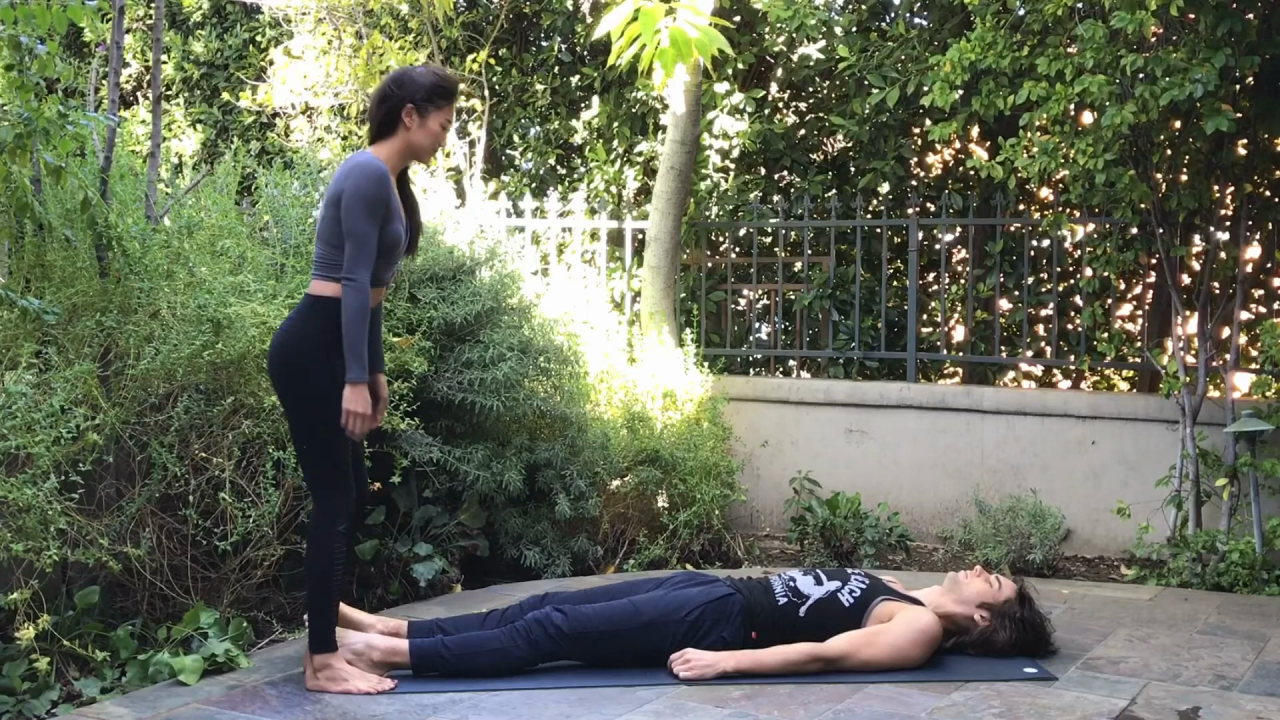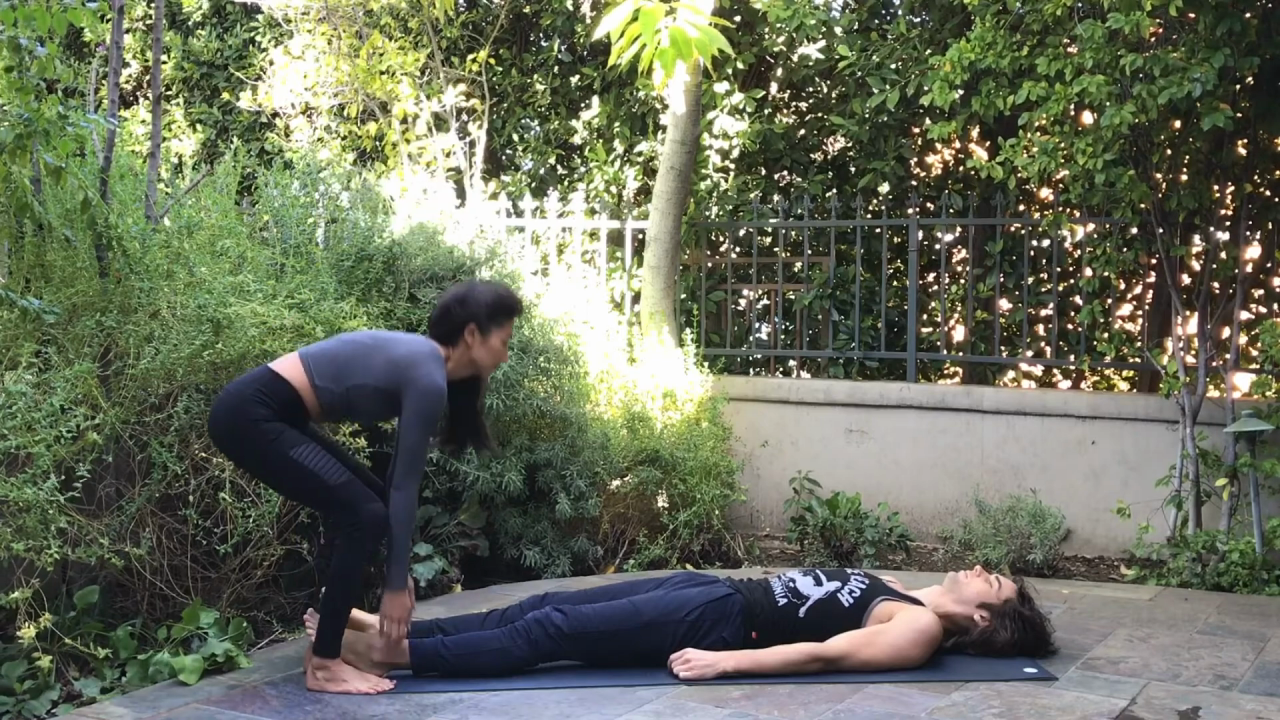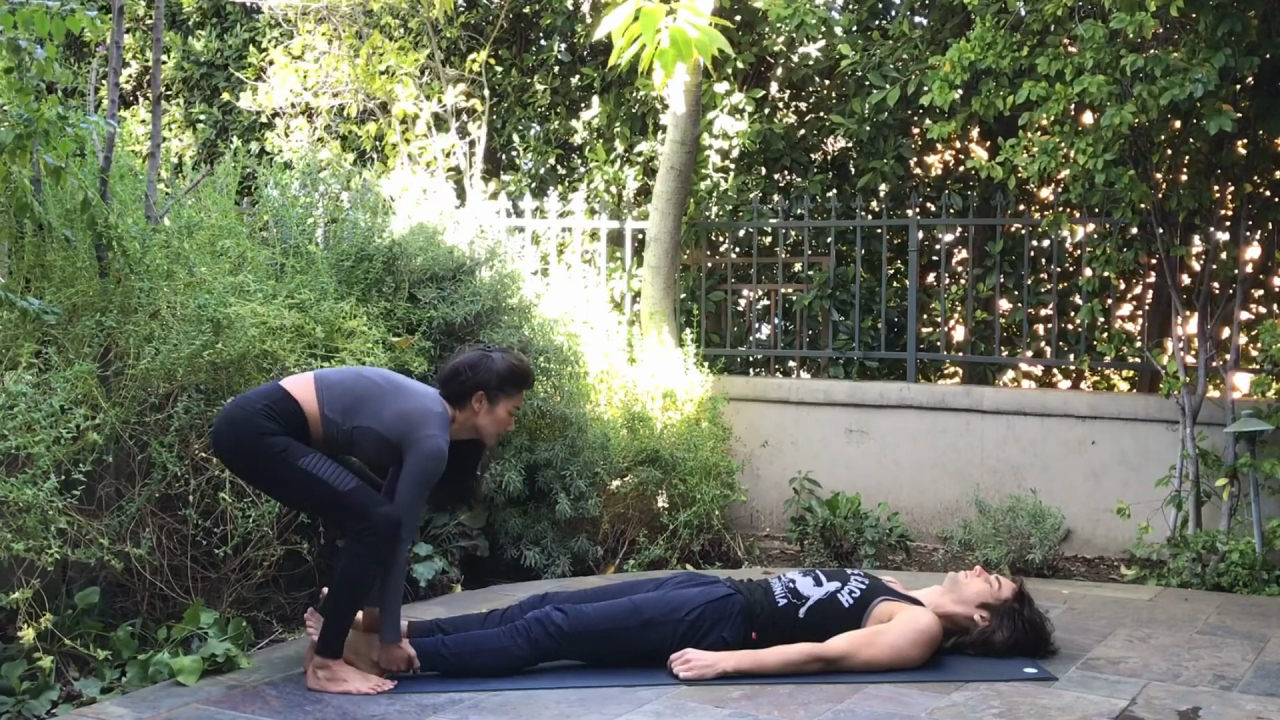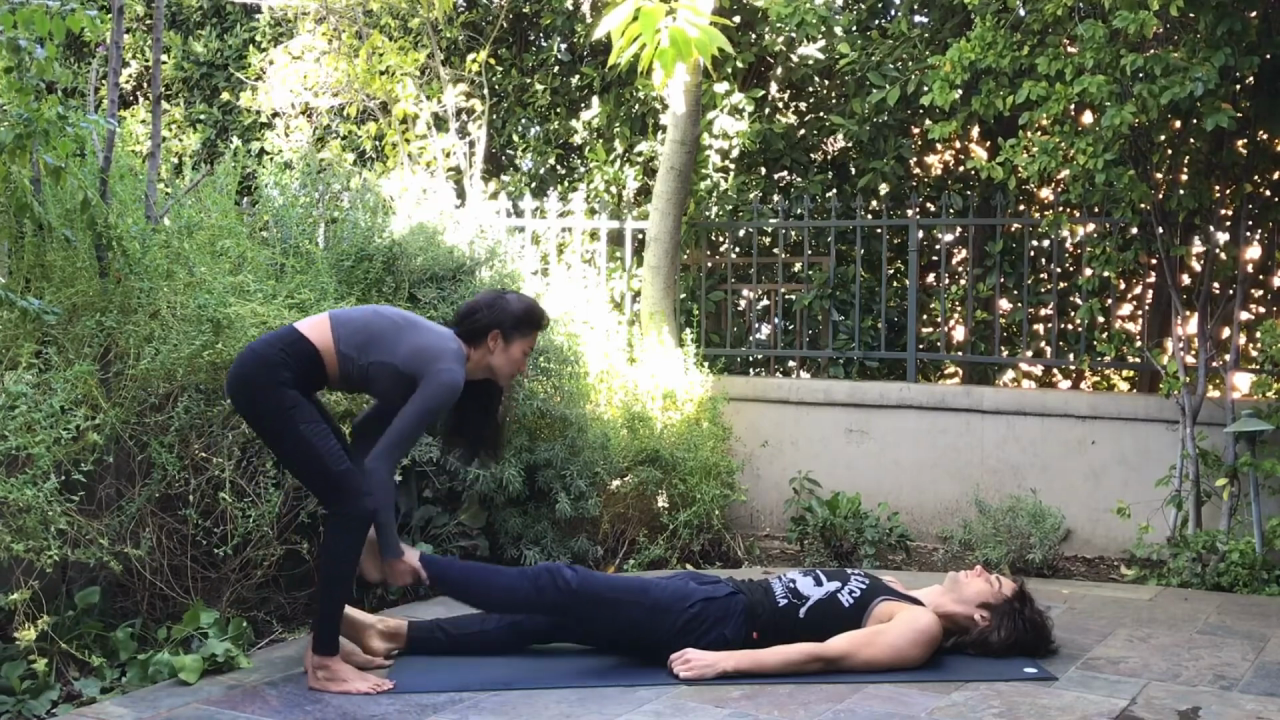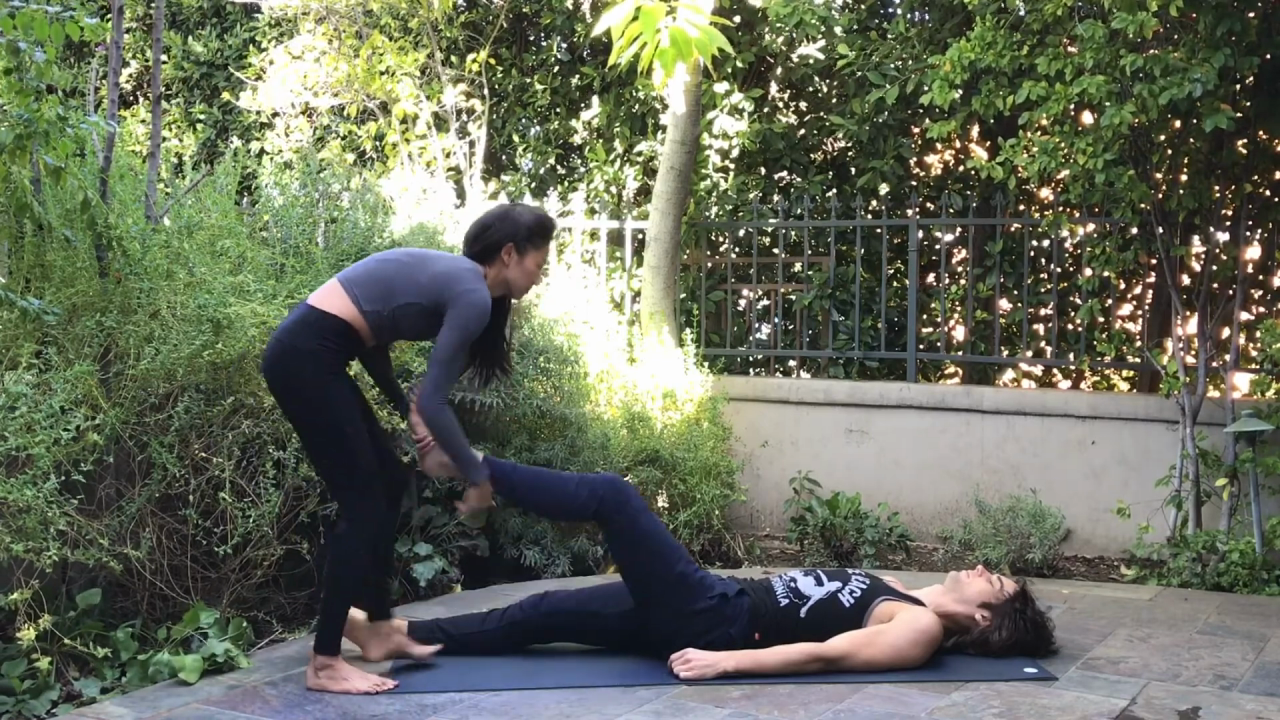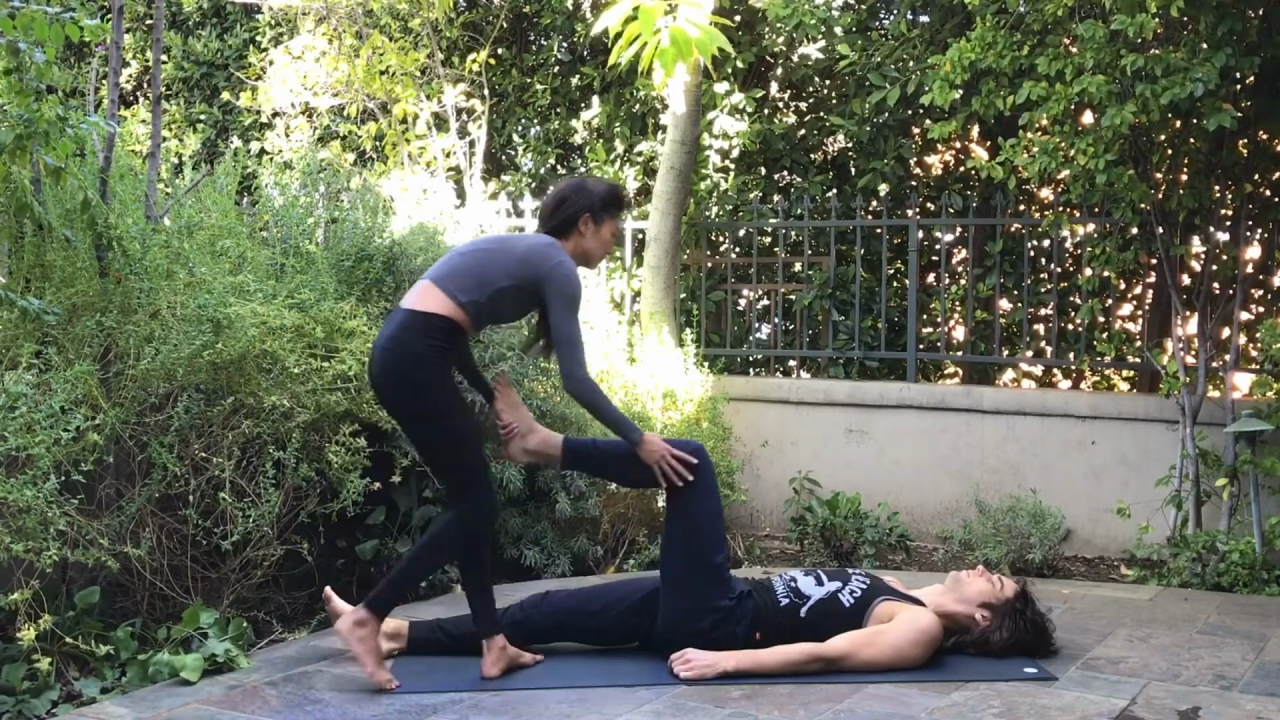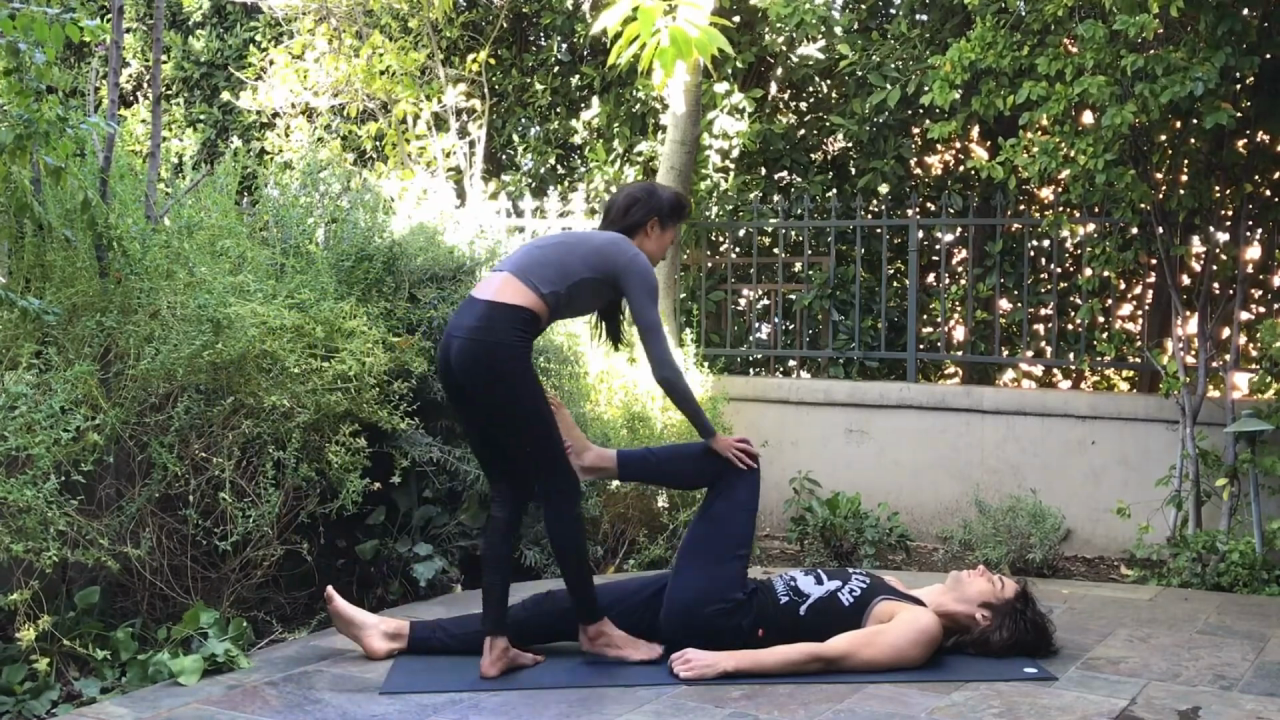
dt=0.5s
person 1, frame 1
left shoulder: (920, 631)
right shoulder: (903, 593)
left elbow: (825, 654)
left wrist: (724, 661)
left hip: (724, 621)
right hip: (720, 590)
left knee: (552, 632)
right knee: (550, 605)
left ankle: (388, 652)
right ankle: (388, 627)
person 1, frame 2
left shoulder: (920, 629)
right shoulder: (900, 594)
left elbow: (825, 654)
left wrist: (725, 661)
left hip: (725, 618)
right hip: (723, 593)
left knee: (552, 629)
right knee: (552, 603)
left ankle: (388, 653)
right ankle: (391, 625)
person 1, frame 3
left shoulder: (920, 631)
right shoulder: (902, 594)
left elbow: (825, 654)
left wrist: (725, 661)
left hip: (722, 623)
right hip: (717, 592)
left knee: (550, 631)
right knee: (547, 603)
right ankle: (397, 628)
person 1, frame 4
left shoulder: (921, 630)
right shoulder: (902, 594)
left elbow: (828, 653)
left wrist: (725, 662)
left hip: (720, 624)
right hip: (722, 593)
left knee: (560, 587)
right knee: (552, 613)
left ankle: (408, 564)
right ankle: (398, 633)
person 1, frame 5
left shoulder: (920, 632)
right shoulder: (907, 596)
left elbow: (825, 653)
left wrist: (725, 661)
left hip: (717, 623)
right hip: (722, 603)
left knee: (615, 495)
right knee: (552, 607)
left ankle: (467, 466)
right ankle: (401, 634)
person 1, frame 6
left shoulder: (919, 630)
right shoulder: (901, 594)
left elbow: (823, 653)
left wrist: (723, 663)
left hip: (716, 625)
right hip: (715, 608)
left knee: (689, 461)
right knee: (554, 610)
left ankle: (548, 446)
right ankle: (397, 633)
person 1, frame 7
left shoulder: (918, 632)
right shoulder: (899, 594)
left elbow: (823, 654)
left wrist: (724, 662)
left hip: (714, 620)
right hip: (703, 609)
left knee: (736, 462)
right knee: (557, 608)
left ankle: (592, 460)
right ankle: (395, 634)
person 2, frame 1
left shoulder: (384, 176)
right shoulder: (368, 172)
right elbow: (356, 281)
left wrist: (375, 371)
right wrist: (355, 382)
left hip: (322, 349)
right hip: (310, 350)
left knee: (344, 495)
right knee: (337, 498)
left ankle: (326, 639)
right ankle: (322, 661)
person 2, frame 2
left shoulder: (423, 361)
right shoulder: (428, 378)
left elbow: (398, 480)
right elbow: (405, 483)
left wrist: (398, 570)
right wrist: (396, 584)
left hip: (268, 411)
right hip: (249, 416)
left knee: (371, 505)
right knee: (364, 517)
left ankle: (328, 638)
right ankle: (324, 664)
person 2, frame 3
left shoulder: (427, 414)
right shoulder: (431, 438)
left elbow: (390, 509)
right elbow: (400, 535)
left wrist: (374, 608)
right wrist: (390, 638)
left hip: (266, 423)
right hip: (255, 429)
left knee: (369, 515)
right knee: (376, 521)
left ankle: (326, 643)
right ankle: (325, 664)
person 2, frame 4
left shoulder: (439, 355)
right shoulder: (447, 372)
left elbow: (369, 433)
right elbow: (382, 461)
right wrist: (391, 553)
left hip: (275, 373)
right hip: (269, 378)
left knee: (352, 501)
right knee: (355, 505)
left ankle: (325, 643)
right ankle: (324, 663)
person 2, frame 5
left shoulder: (450, 276)
right shoulder: (470, 294)
right elbow: (432, 400)
left wrist: (408, 413)
right wrist: (475, 475)
left hip: (306, 353)
right hip: (306, 360)
left knee: (389, 484)
right knee: (364, 505)
left ankle: (378, 625)
right ankle: (324, 663)
person 2, frame 6
left shoulder: (525, 252)
right shoulder: (557, 266)
right elbow: (576, 380)
left wrist: (493, 398)
right wrist: (638, 441)
left hip: (398, 353)
right hip: (414, 360)
left knee: (473, 498)
right knee: (475, 502)
left ankle: (493, 644)
right ankle: (367, 618)
person 2, frame 7
left shoulder: (581, 247)
right shoulder: (630, 261)
right elbow: (663, 368)
left wrist: (541, 417)
right wrist: (711, 436)
left hip: (458, 341)
right hip: (493, 349)
left knee: (509, 493)
right knee: (558, 489)
left ankle: (495, 644)
right ankle: (593, 629)
